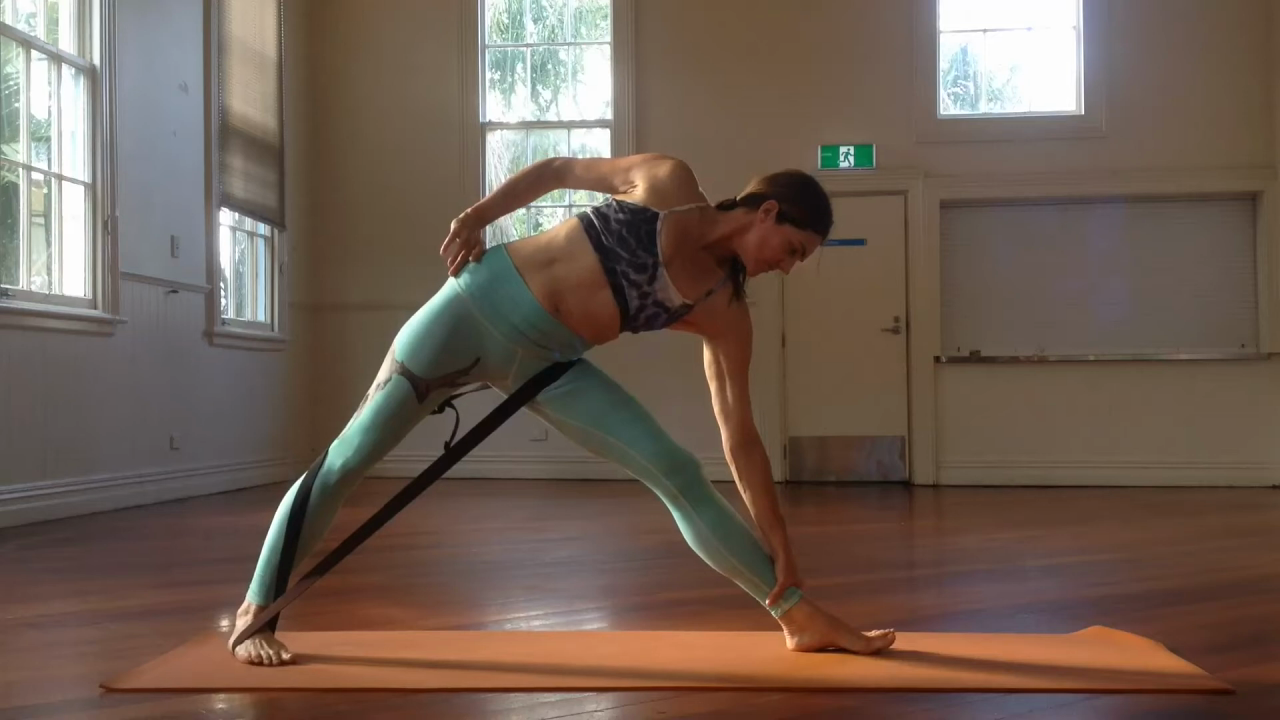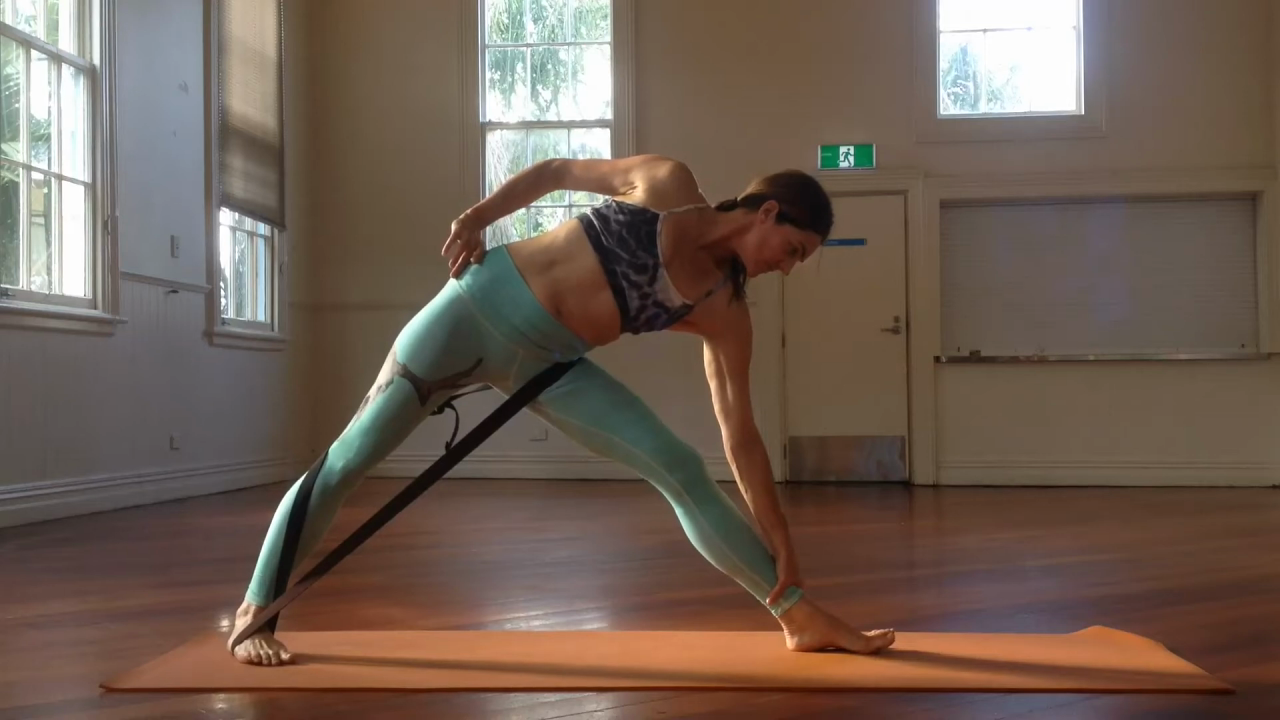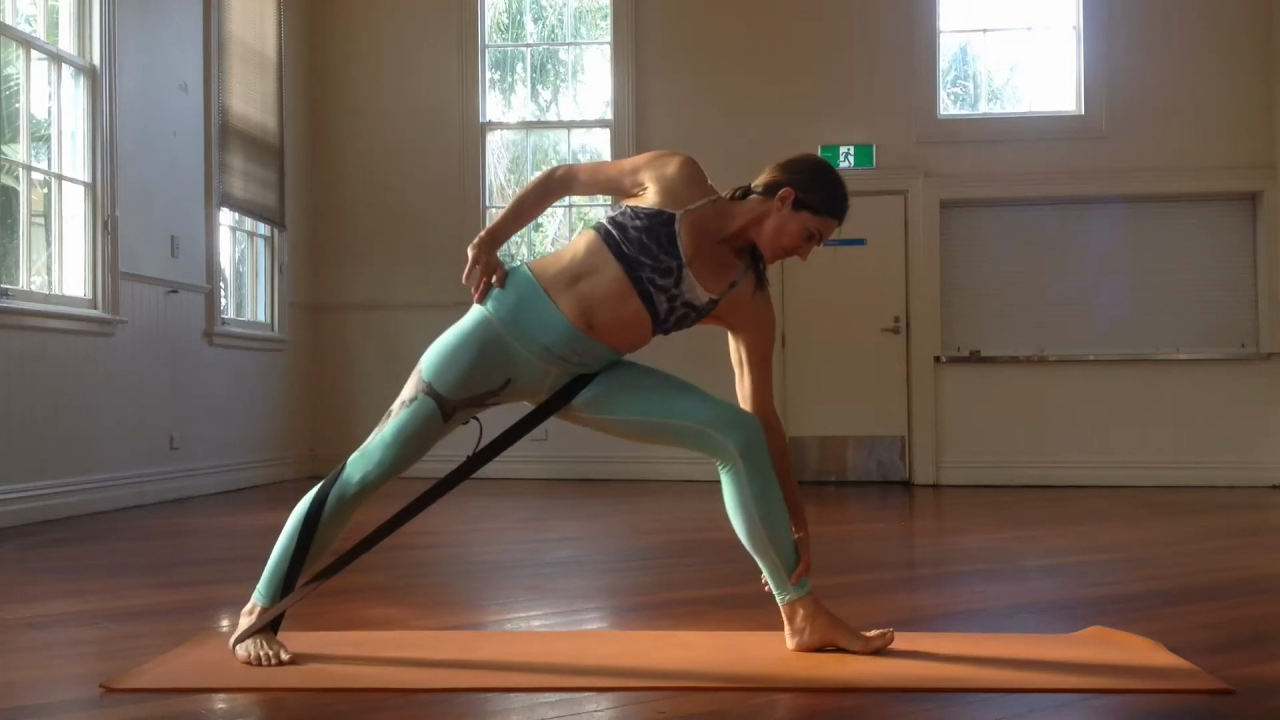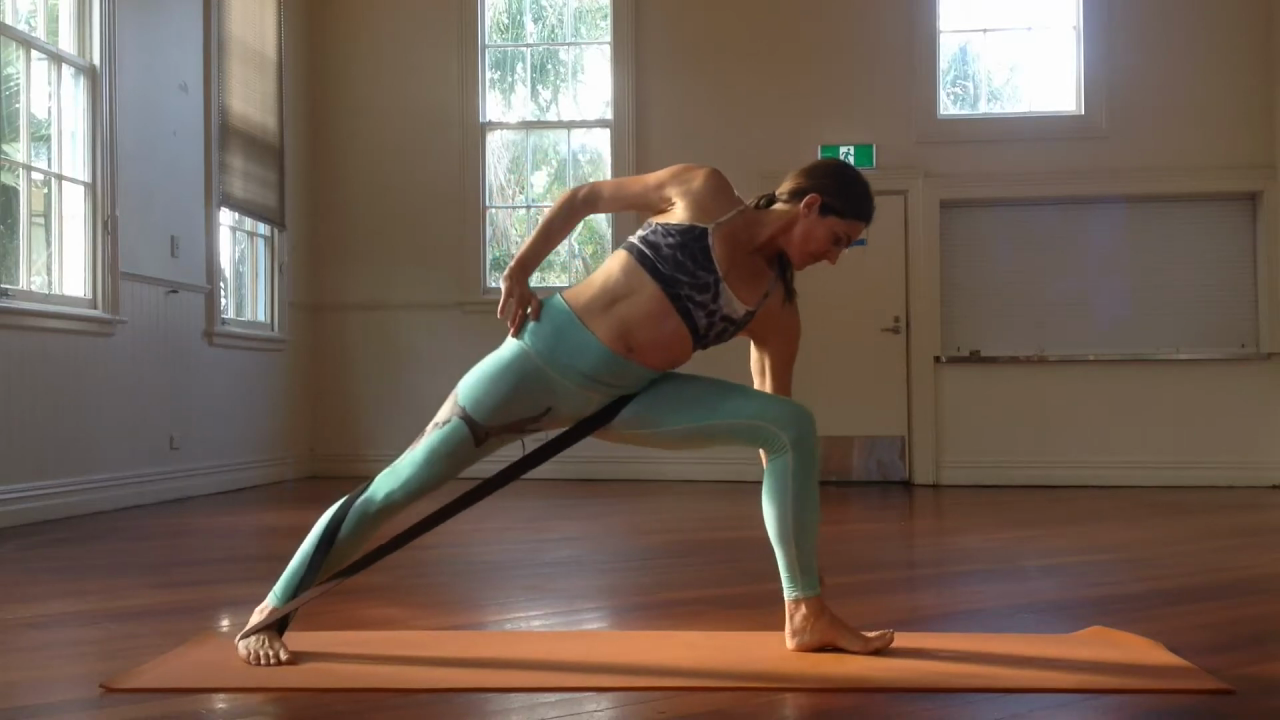
dt=0.5s
person 1, frame 1
left shoulder: (724, 311)
right shoulder: (669, 182)
left elbow: (740, 438)
right elbow: (556, 169)
left wrist: (779, 545)
right wrist: (475, 217)
left hip: (544, 362)
right hip: (476, 305)
left knee: (677, 473)
right knee: (347, 460)
left ankle: (798, 617)
right ankle: (255, 611)
person 1, frame 2
left shoulder: (724, 311)
right shoulder: (667, 183)
left elbow: (741, 436)
right elbow: (556, 171)
left wrist: (781, 542)
right wrist: (476, 217)
left hip: (546, 360)
right hip: (476, 307)
left knee: (680, 468)
right knee: (347, 461)
left ankle: (799, 616)
right ankle: (254, 611)
person 1, frame 3
left shoulder: (748, 301)
right shoulder: (677, 178)
left elbow: (762, 415)
right elbow: (562, 177)
left wrist: (795, 517)
right wrist: (489, 239)
left hip: (578, 375)
right hip: (505, 324)
left knee: (741, 435)
right knee: (366, 472)
left ankle: (801, 613)
right ankle: (258, 612)
person 1, frame 4
left shoulder: (776, 310)
right shoulder: (703, 191)
left elbow: (774, 420)
right elbow: (584, 197)
left wrist: (804, 532)
right wrist: (518, 271)
left hip: (618, 397)
right hip: (543, 353)
left knee: (794, 425)
right knee: (394, 491)
left ankle: (806, 613)
right ankle: (271, 612)
